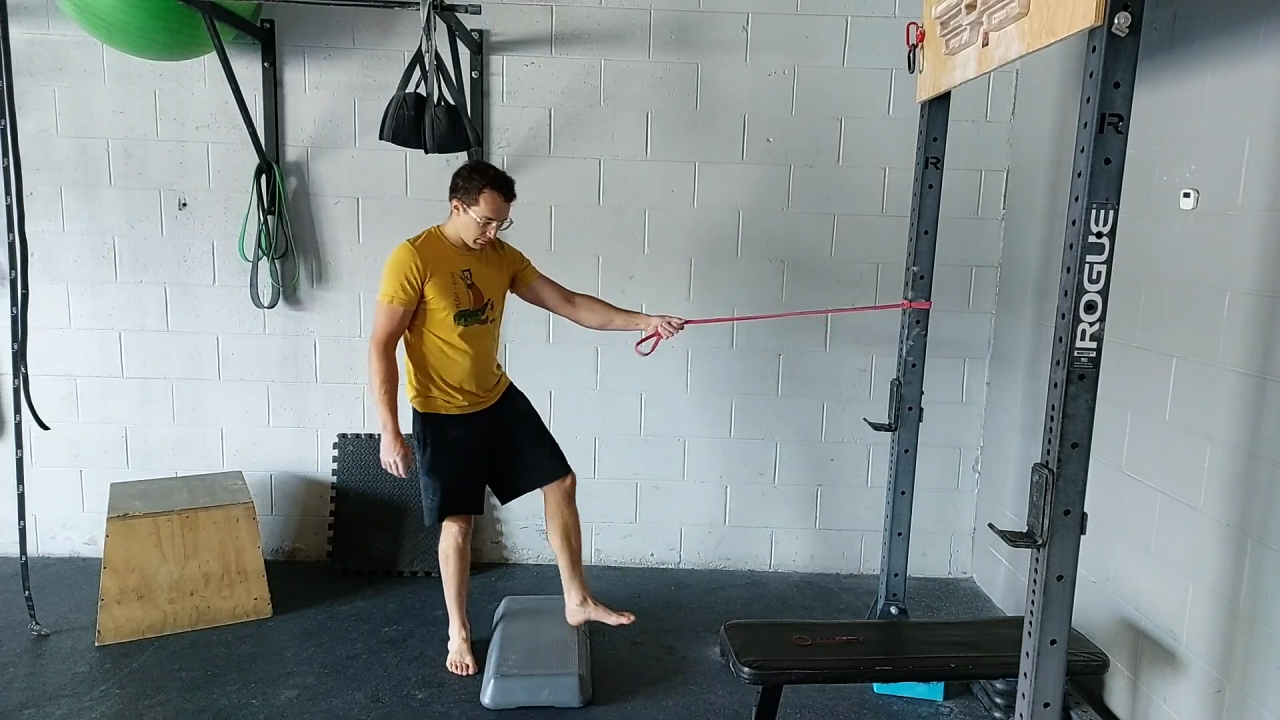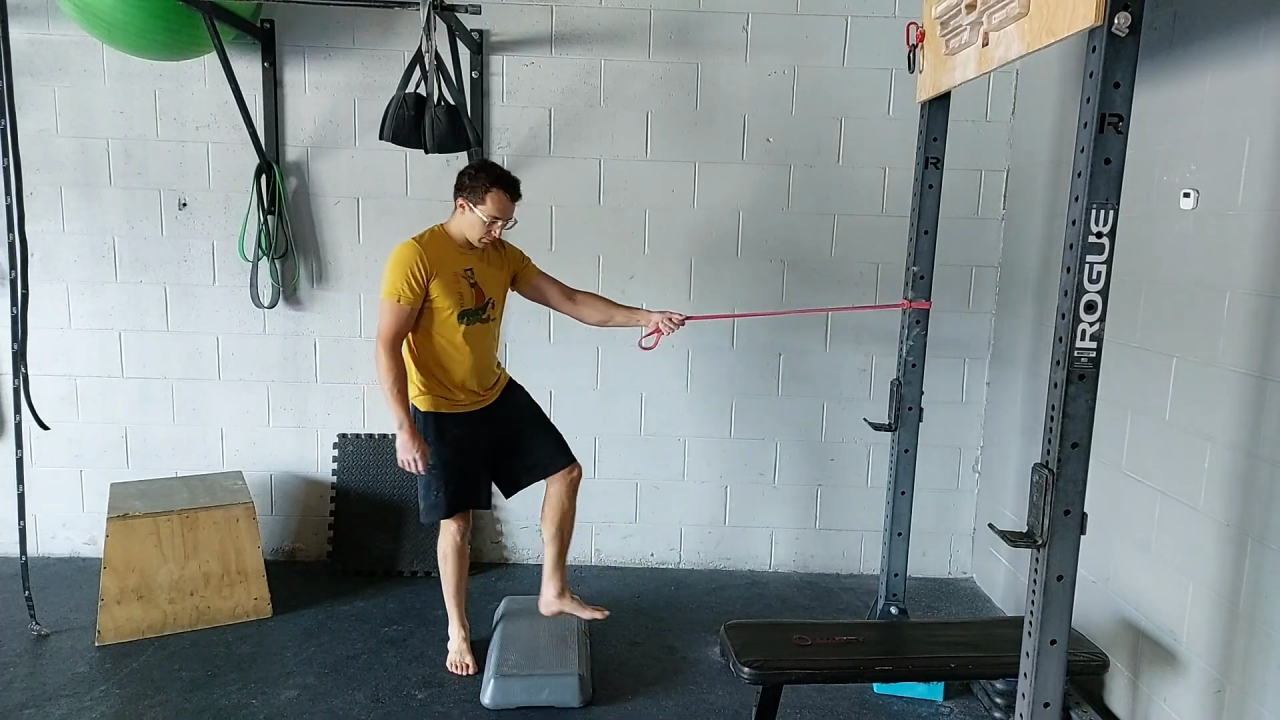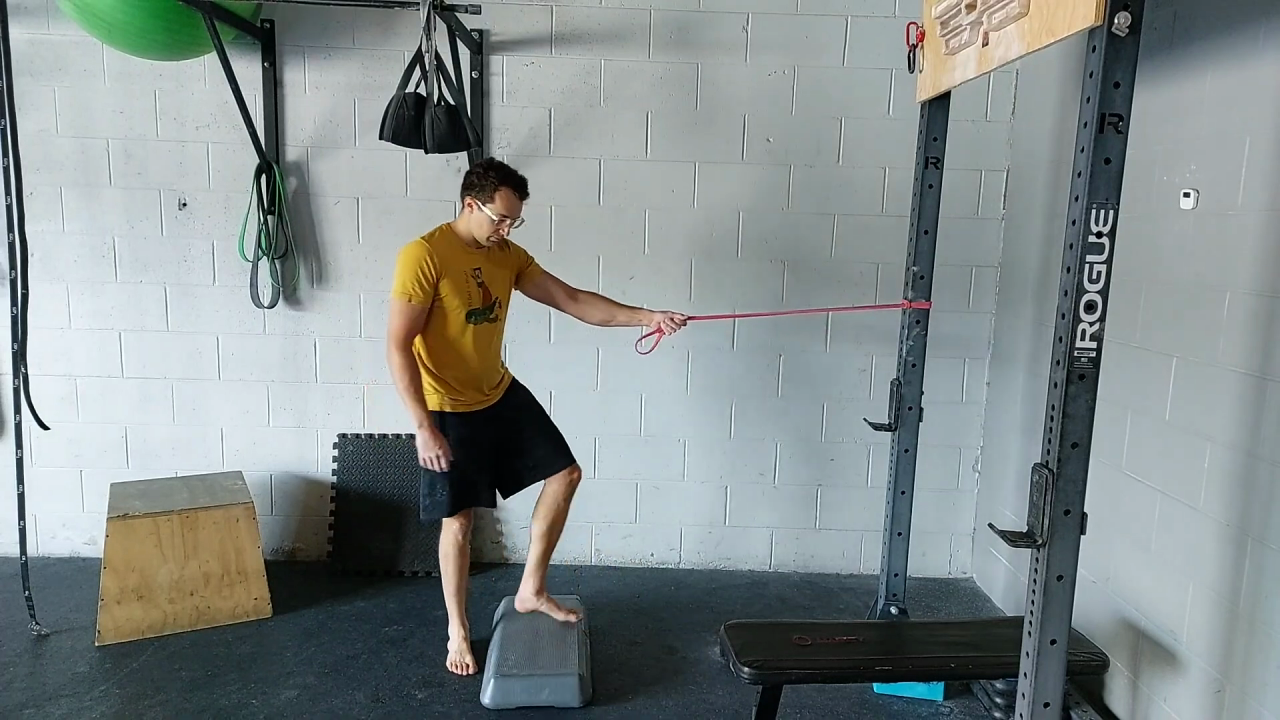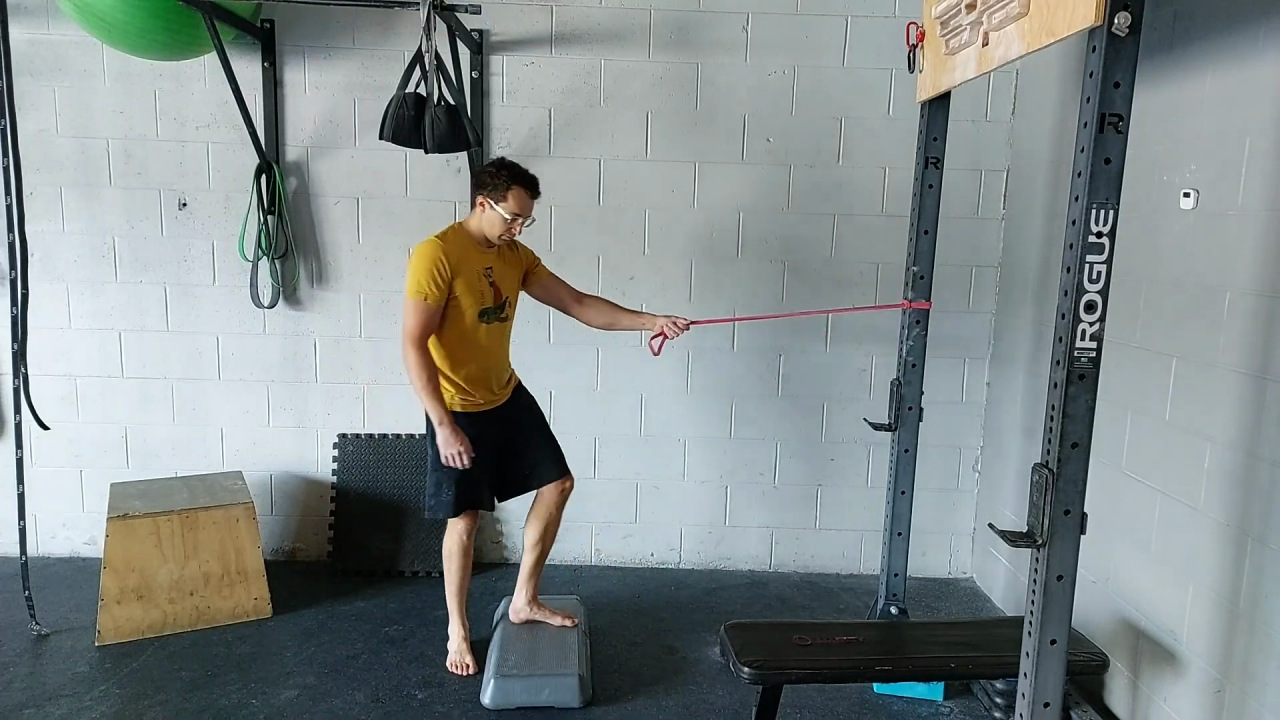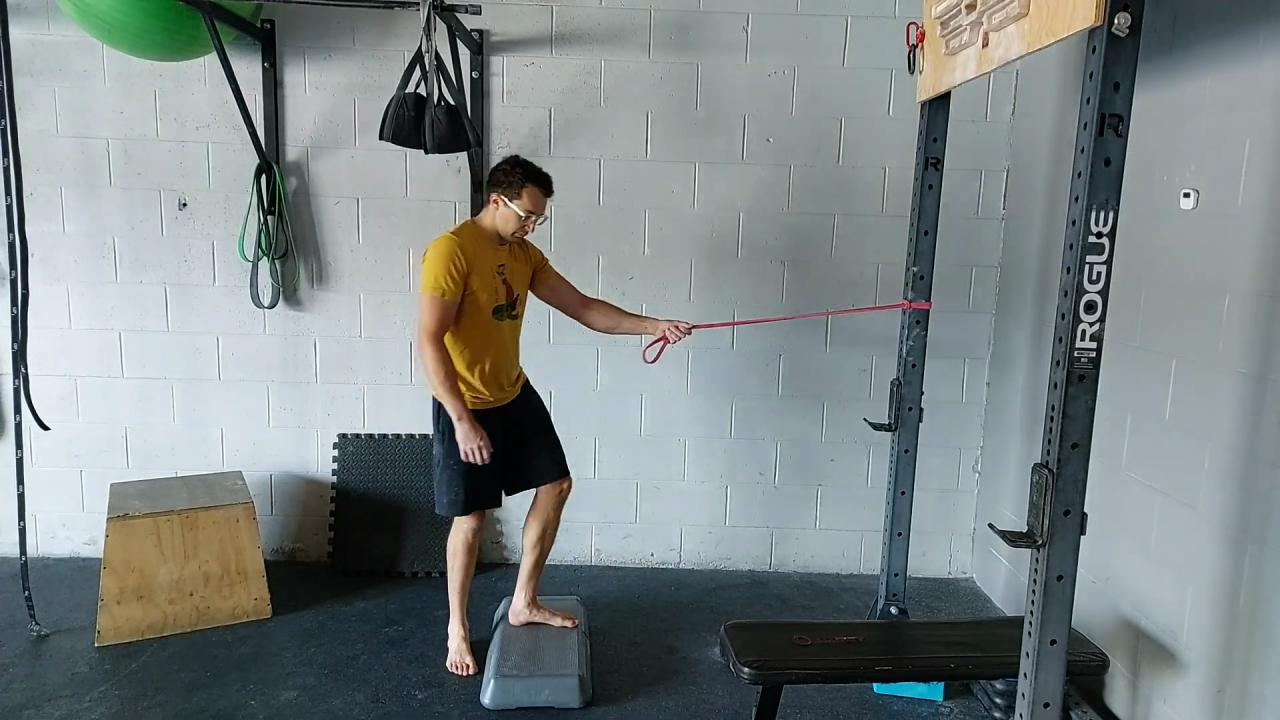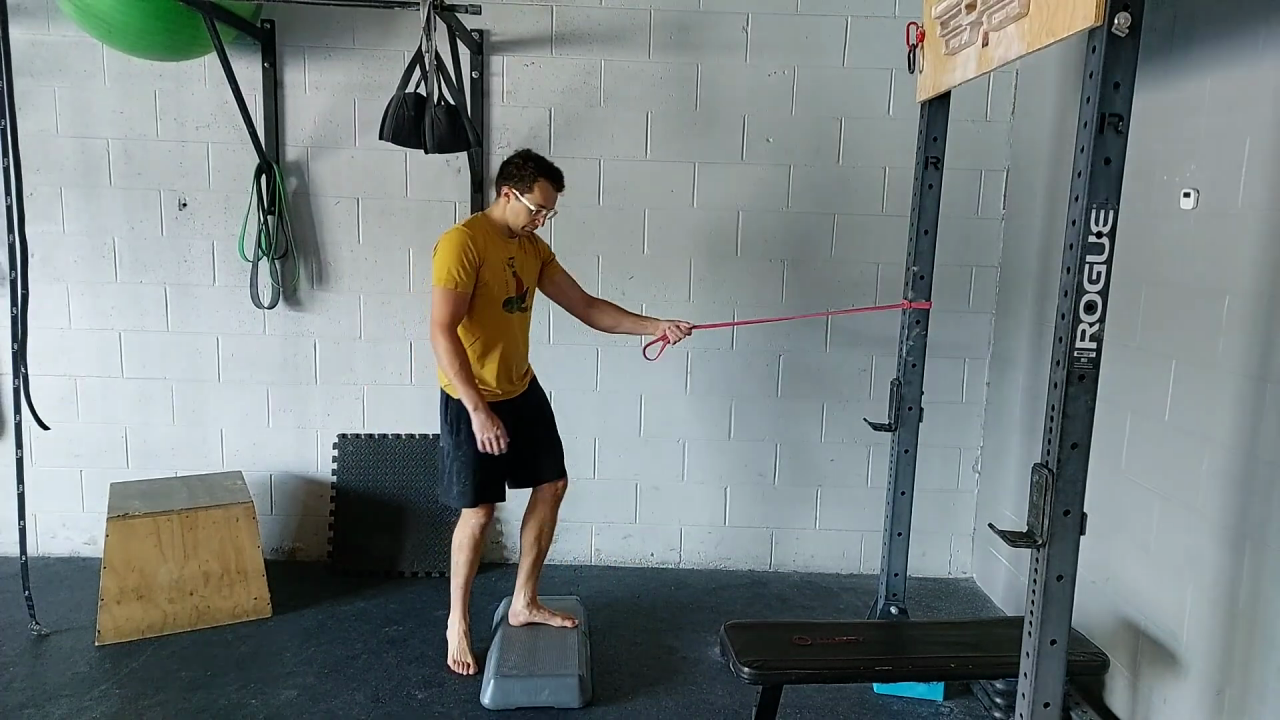
dt=0.1s
person 1, frame 1
left shoulder: (503, 256)
right shoulder: (413, 258)
left elbow: (569, 304)
right elbow: (382, 346)
left wrist: (643, 321)
right wrist: (389, 430)
left hip: (501, 399)
right hip: (442, 414)
left knee: (560, 485)
right knee: (457, 523)
left ankle: (578, 600)
right ankle: (458, 632)
person 1, frame 2
left shoulder: (503, 255)
right shoulder: (415, 257)
left elbow: (569, 301)
right elbow: (387, 346)
left wrist: (643, 317)
right wrist: (405, 429)
left hip: (500, 395)
right hip: (442, 412)
left knee: (565, 473)
right knee: (456, 520)
left ankle: (555, 593)
right ankle: (457, 631)
person 1, frame 3
left shoulder: (508, 255)
right shoulder: (423, 256)
left elbow: (573, 301)
right elbow: (398, 345)
left wrist: (646, 316)
right wrist: (424, 427)
left hip: (502, 394)
right hip: (449, 410)
left knee: (565, 474)
right knee: (458, 519)
left ankle: (531, 590)
right ankle: (458, 631)
person 1, frame 4
left shoulder: (516, 255)
right shoulder: (436, 254)
left elbow: (577, 303)
right elbow: (414, 344)
left wrist: (649, 320)
right wrist: (444, 425)
left hip: (507, 396)
right hip: (456, 409)
left knee: (556, 484)
right knee: (463, 519)
left ankle: (524, 600)
right ankle: (458, 630)
person 1, frame 5
left shoulder: (525, 254)
right shoulder: (451, 251)
left elbow: (583, 307)
right elbow: (429, 340)
left wrist: (653, 325)
right wrist: (462, 419)
left hip: (515, 394)
right hip: (465, 405)
left knee: (555, 486)
right knee: (470, 518)
left ankle: (524, 602)
right ankle: (458, 629)
person 1, frame 6
left shoulder: (534, 248)
right shoulder: (462, 243)
left elbow: (585, 307)
right elbow: (442, 332)
left wrist: (654, 326)
right wrist: (478, 408)
left hip: (522, 390)
right hip: (471, 400)
left knee: (551, 487)
right knee: (477, 511)
left ankle: (524, 603)
right ankle: (458, 625)
